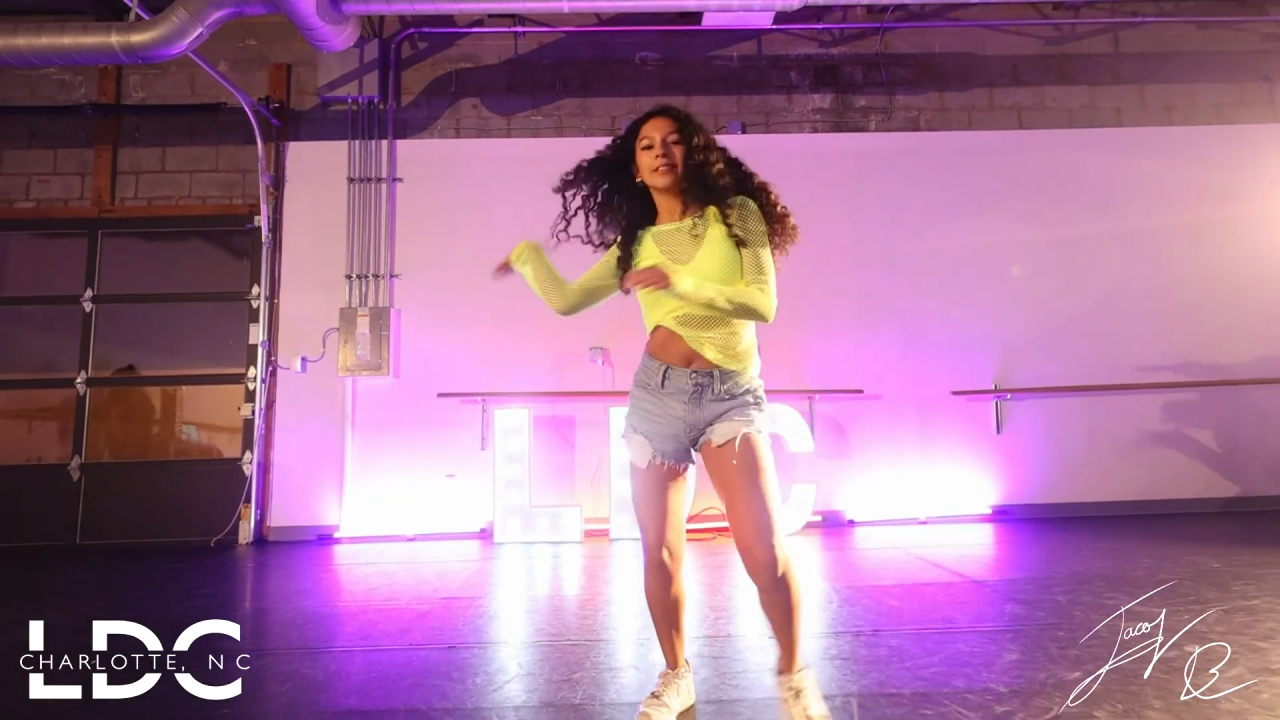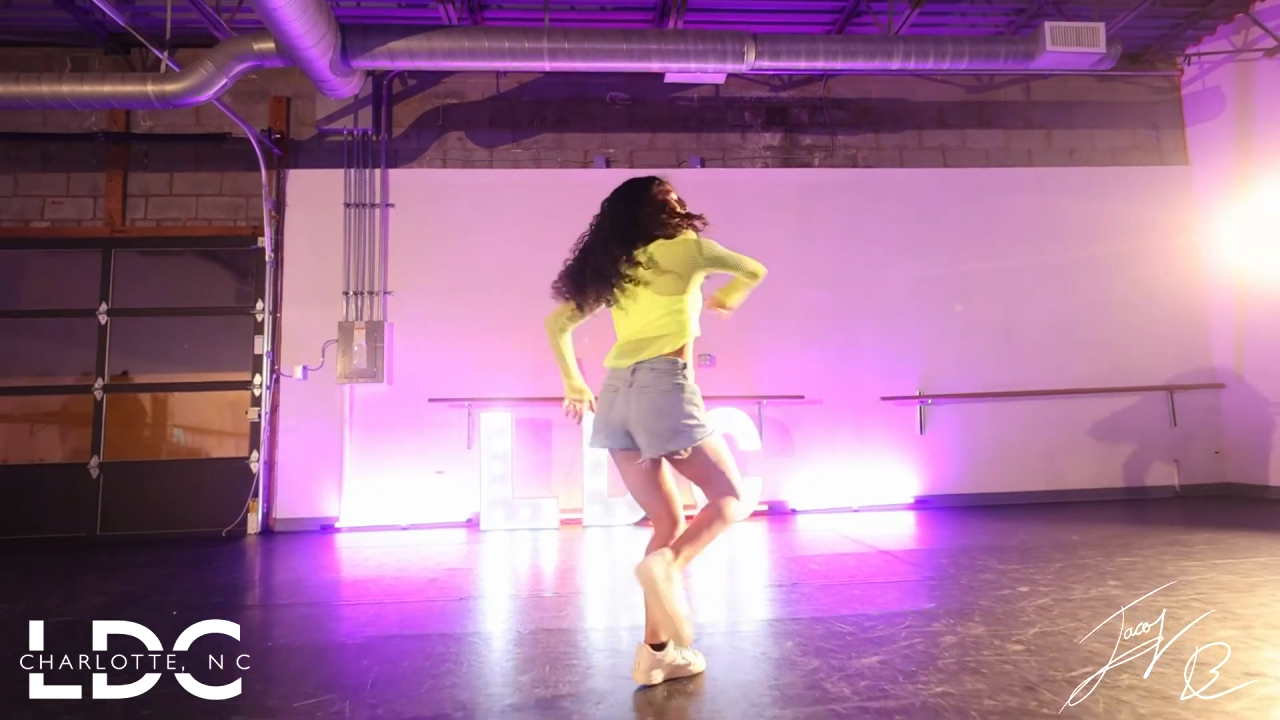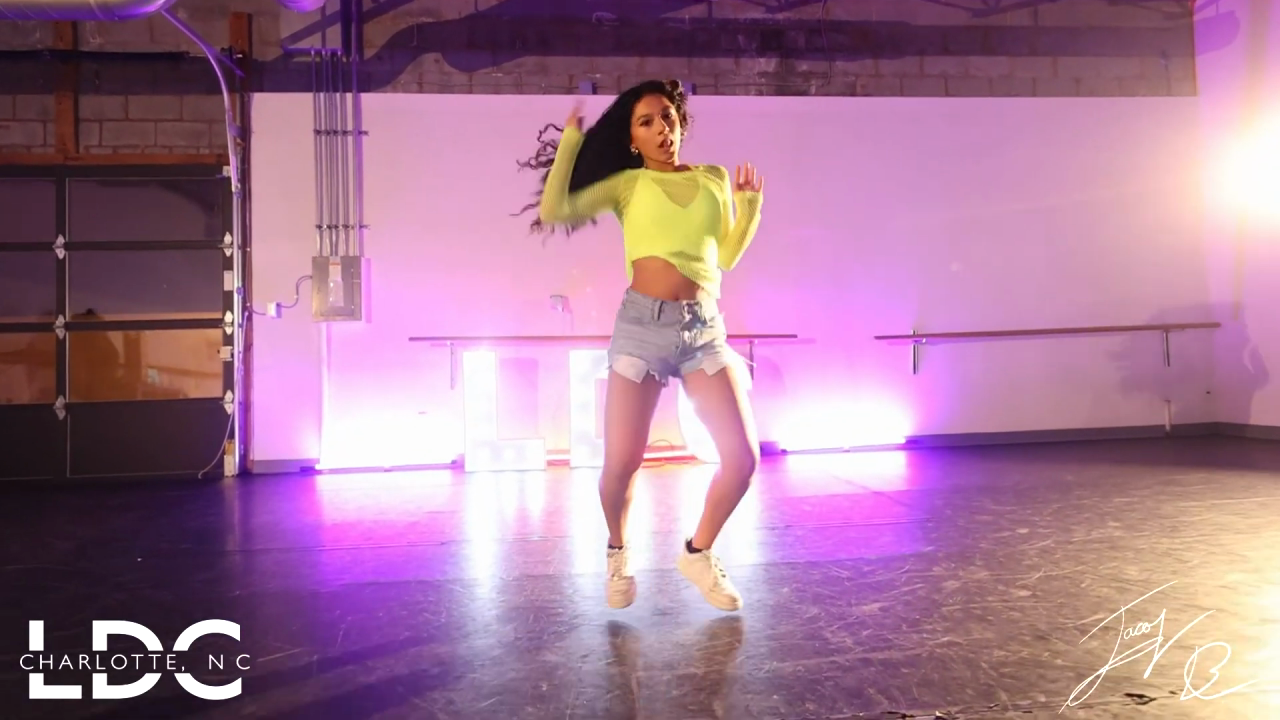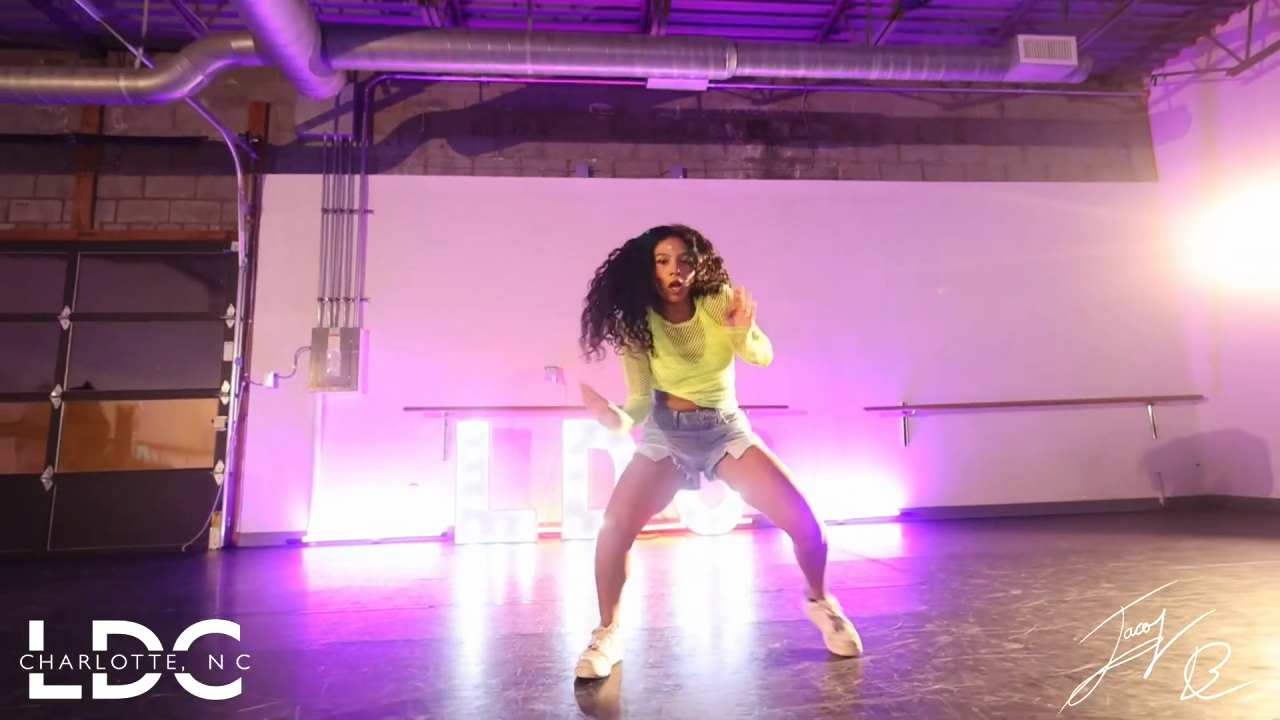
dt=0.7s
person 1, frame 1
left shoulder: (738, 212)
right shoulder: (633, 239)
left elbow: (763, 302)
right elbow: (569, 300)
left wrist: (683, 285)
right wrist: (527, 250)
left hip: (732, 397)
right hip: (662, 397)
left knee: (762, 548)
right knee: (660, 560)
person 1, frame 2
left shoulder: (609, 266)
right shoulder: (686, 248)
left elbow: (557, 324)
right elbow: (753, 275)
left wrist: (573, 381)
right wrist: (729, 298)
left hip: (618, 402)
right hip: (669, 393)
left knee: (668, 521)
right knee: (725, 499)
left ankle: (657, 647)
right ankle: (662, 564)
person 1, frame 3
left shoulder: (714, 179)
right shoulder: (624, 183)
right elbow: (552, 211)
left wrist: (750, 206)
right wrist: (571, 140)
left hip: (705, 329)
right hip: (643, 326)
left knee: (741, 457)
right knee: (621, 462)
left ankle: (699, 553)
right ankle: (618, 554)
person 1, frame 4
left shoulder: (717, 303)
right shoulder: (635, 320)
left elbow: (762, 356)
right elbow: (641, 397)
left wrist: (742, 329)
right wrist: (618, 418)
left hip: (723, 430)
right hip: (666, 436)
left knee: (800, 517)
right knee: (614, 529)
left ankle: (822, 605)
right ankle: (606, 635)
